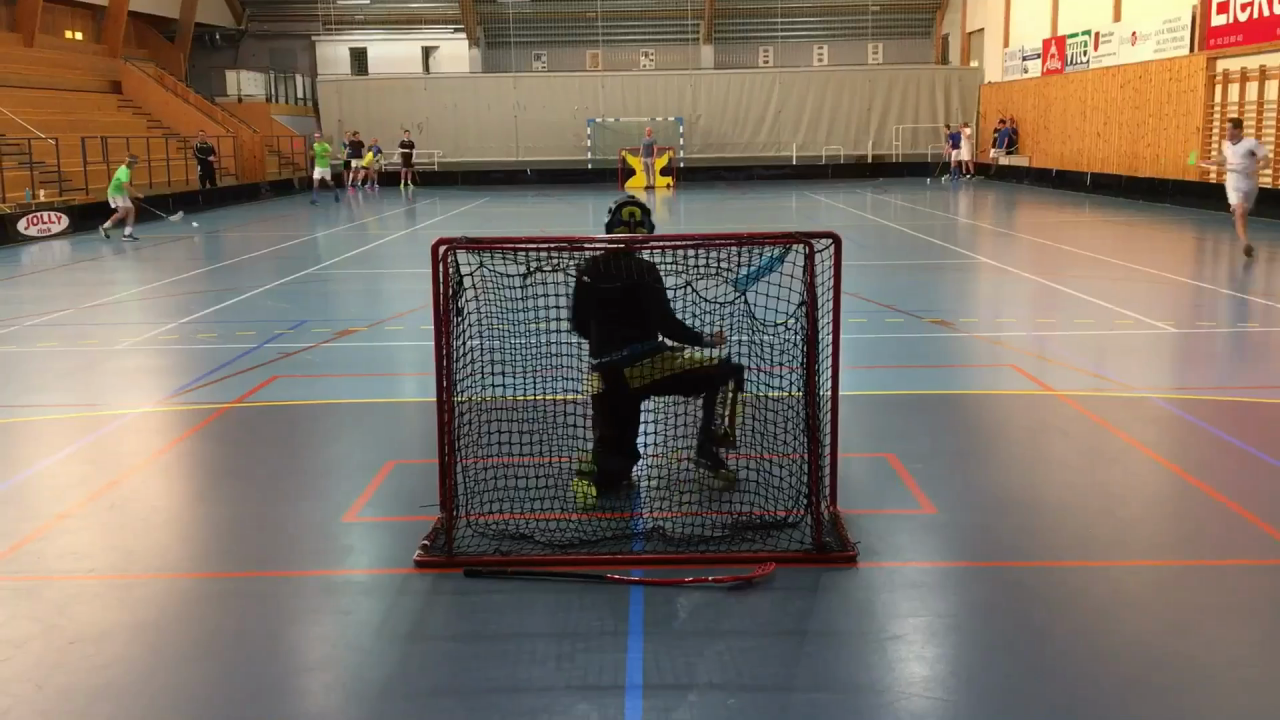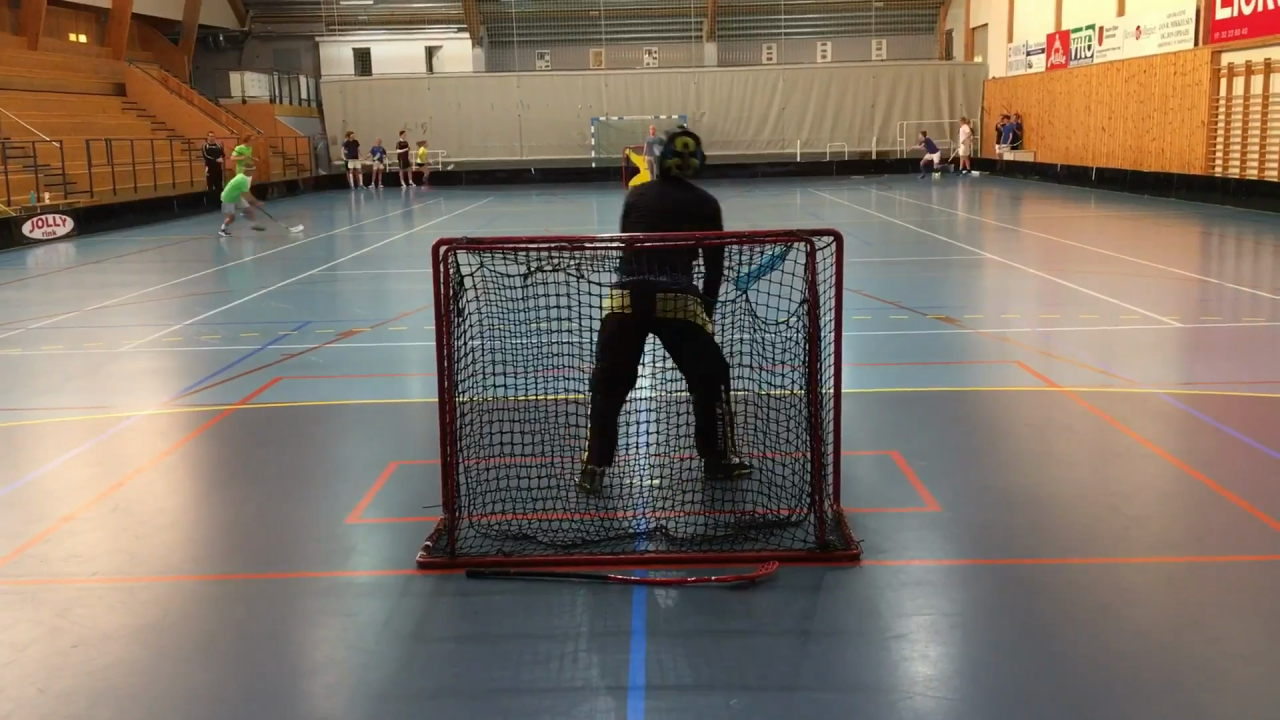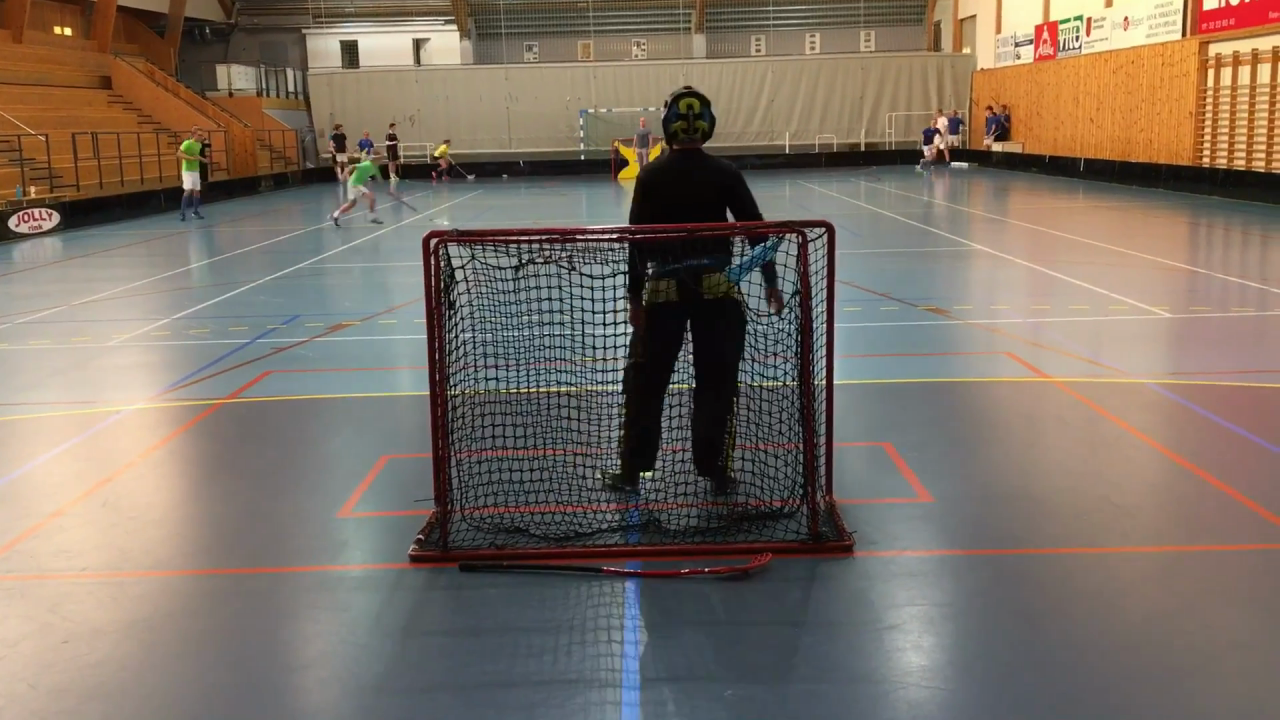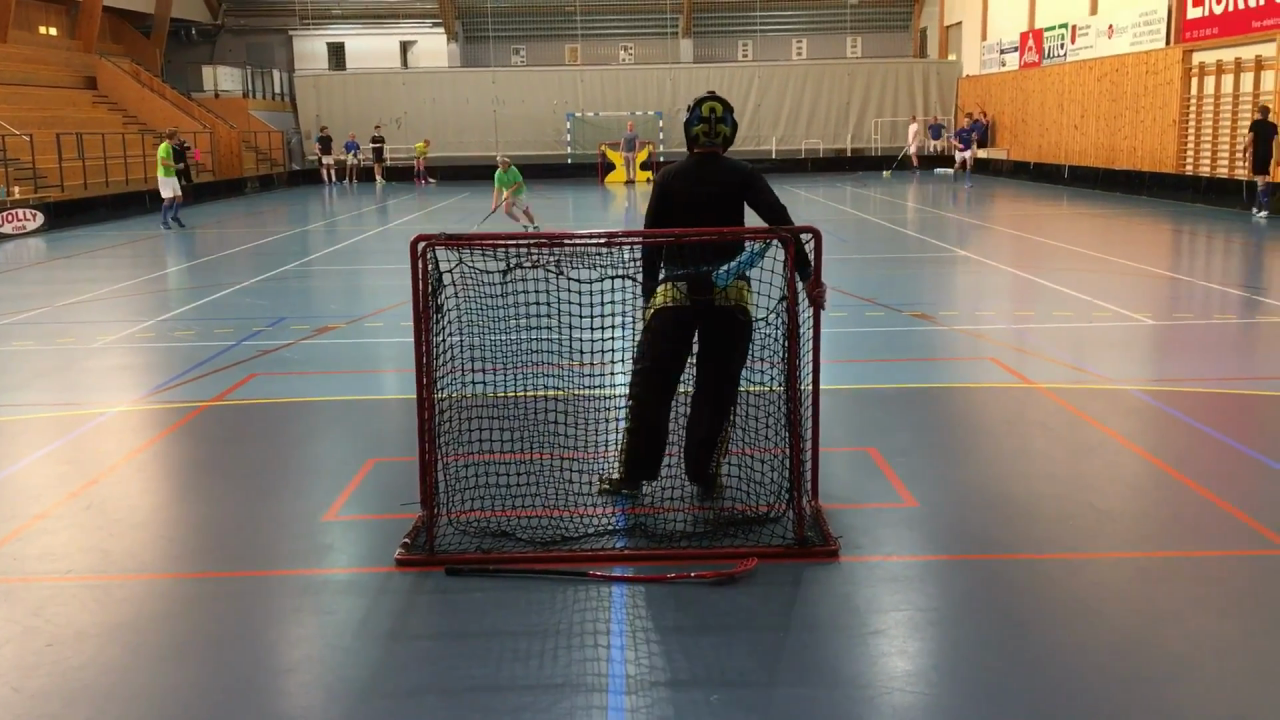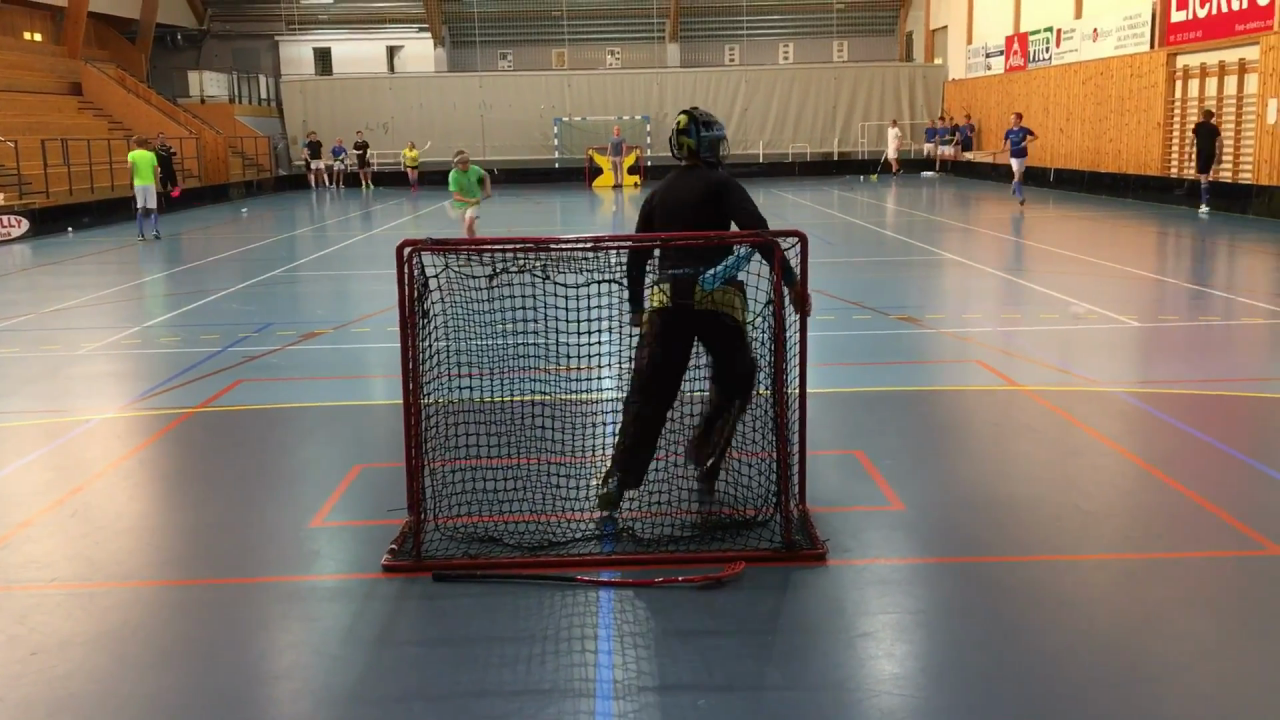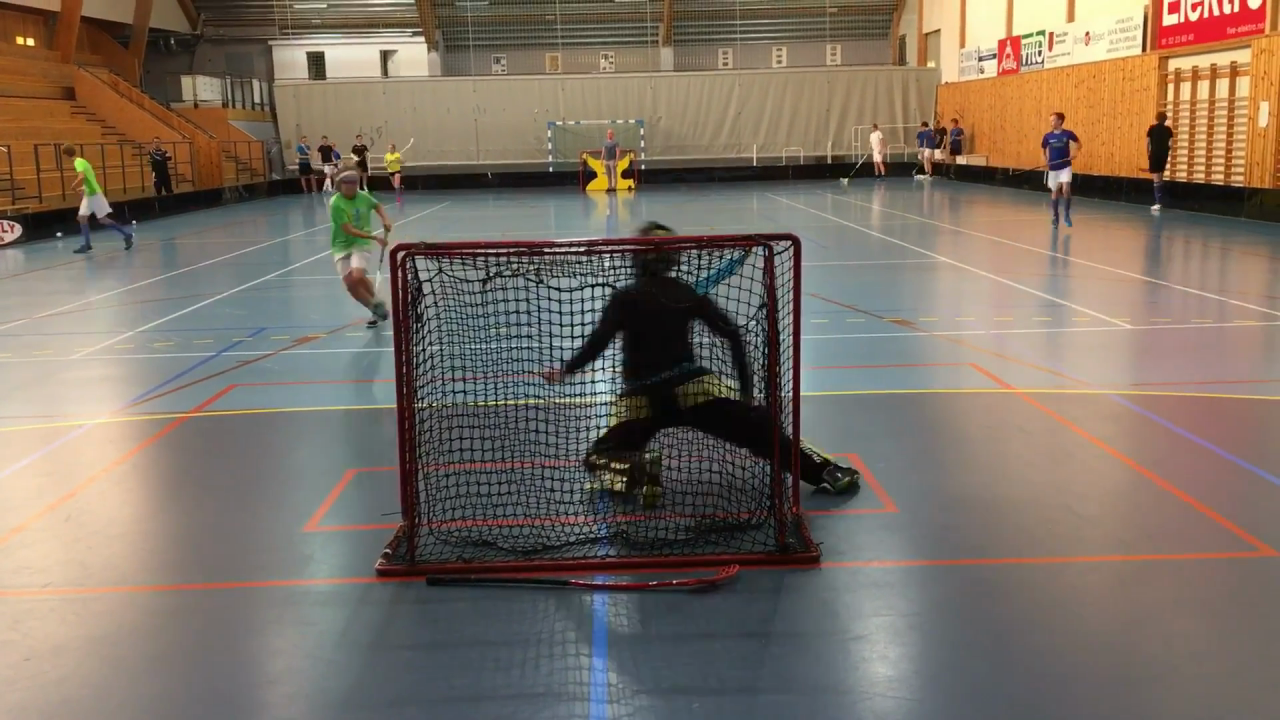
dt=0.5s
person 1, frame 1
left shoulder: (587, 271)
right shoulder: (645, 270)
left elbow: (581, 324)
right elbow: (667, 324)
right wrist: (704, 339)
left hip: (607, 376)
right hip: (651, 364)
left knee: (615, 453)
right knee: (727, 372)
left ankle: (597, 476)
right ankle: (711, 452)
person 1, frame 2
left shoulder: (638, 194)
right shoulder: (704, 202)
right elbow: (715, 264)
right wrist: (705, 312)
left hip: (627, 297)
right hip: (677, 299)
left knee: (608, 385)
right knee: (711, 377)
left ankle: (595, 466)
right ankle: (717, 461)
person 1, frame 3
left shoulder: (652, 175)
right shoulder: (725, 173)
left elbow: (639, 239)
left wrist: (635, 298)
right wrist: (770, 283)
left hip: (663, 288)
right hip: (717, 285)
left knee: (644, 381)
right knee: (716, 383)
left ankle: (631, 470)
right ankle: (716, 469)
person 1, frame 4
left shoulder: (669, 177)
right shoulder: (742, 175)
left elbow: (651, 242)
right elbow: (780, 223)
left wrist: (649, 292)
right wrist: (807, 276)
left hip: (675, 291)
right hip: (727, 292)
left knee: (651, 385)
right knee: (717, 389)
left ankle: (633, 475)
right ankle: (704, 475)
person 1, frame 5
left shoulder: (659, 193)
right shoulder: (719, 182)
left elbow: (637, 256)
right elbow: (756, 230)
left wrist: (636, 308)
right wrist: (792, 281)
left hip: (668, 298)
right hip: (716, 295)
left knee: (649, 394)
right knee: (735, 382)
left ankle: (619, 479)
right ankle: (706, 463)
person 1, frame 6
left shoulder: (625, 297)
right shoulder: (688, 293)
left elbow: (597, 344)
right elbow: (734, 338)
left wrist: (565, 370)
right wrist: (746, 390)
left hip: (641, 397)
right hip: (689, 387)
left knee: (599, 457)
right knee: (759, 426)
left ankle: (633, 473)
right ankle: (824, 472)
